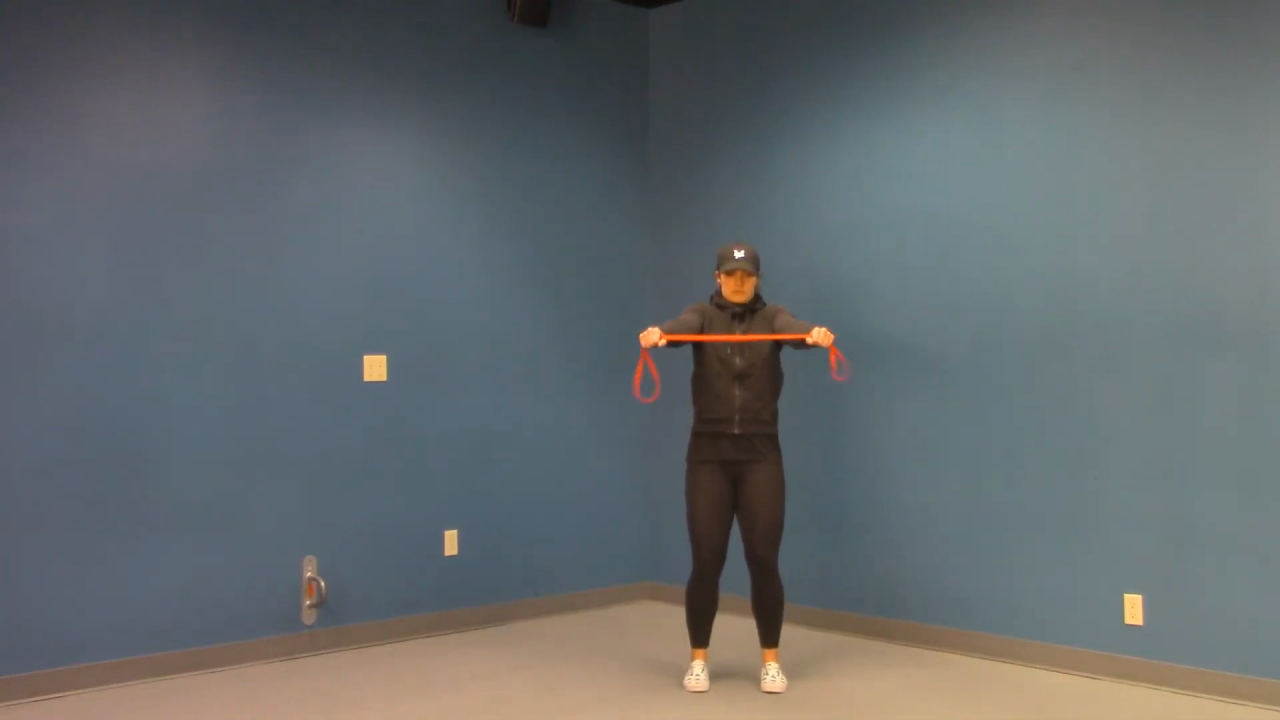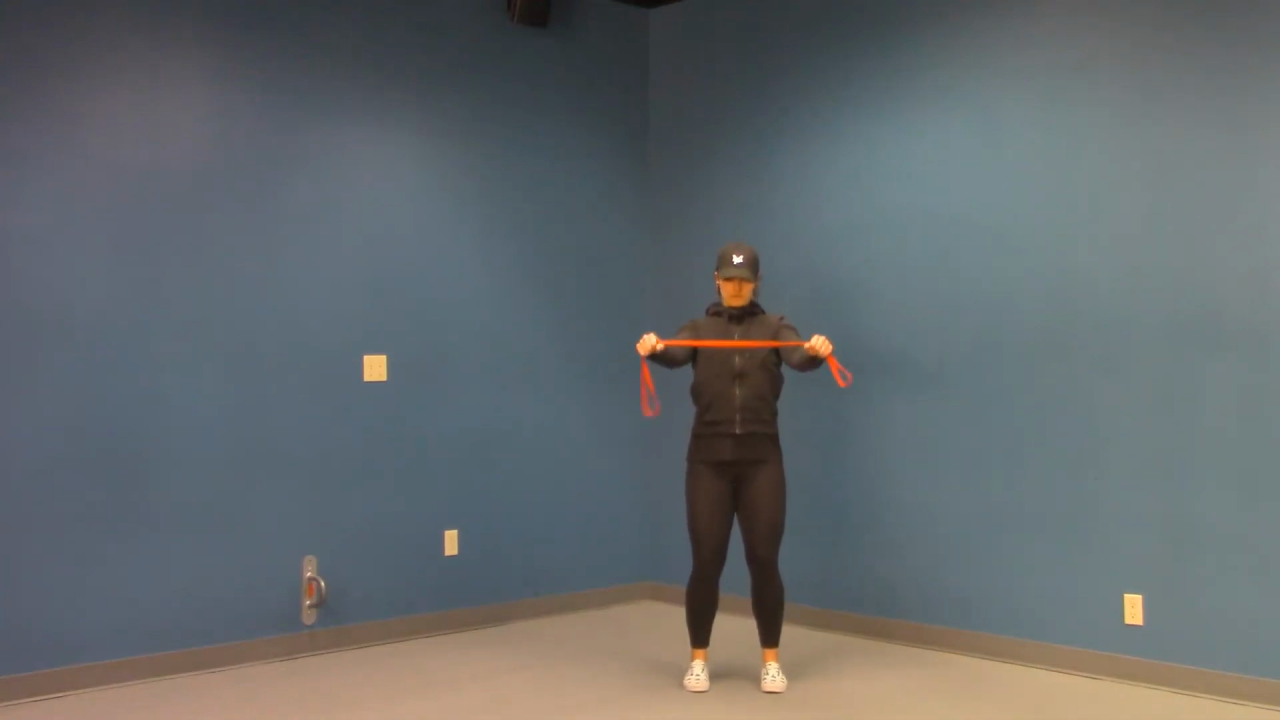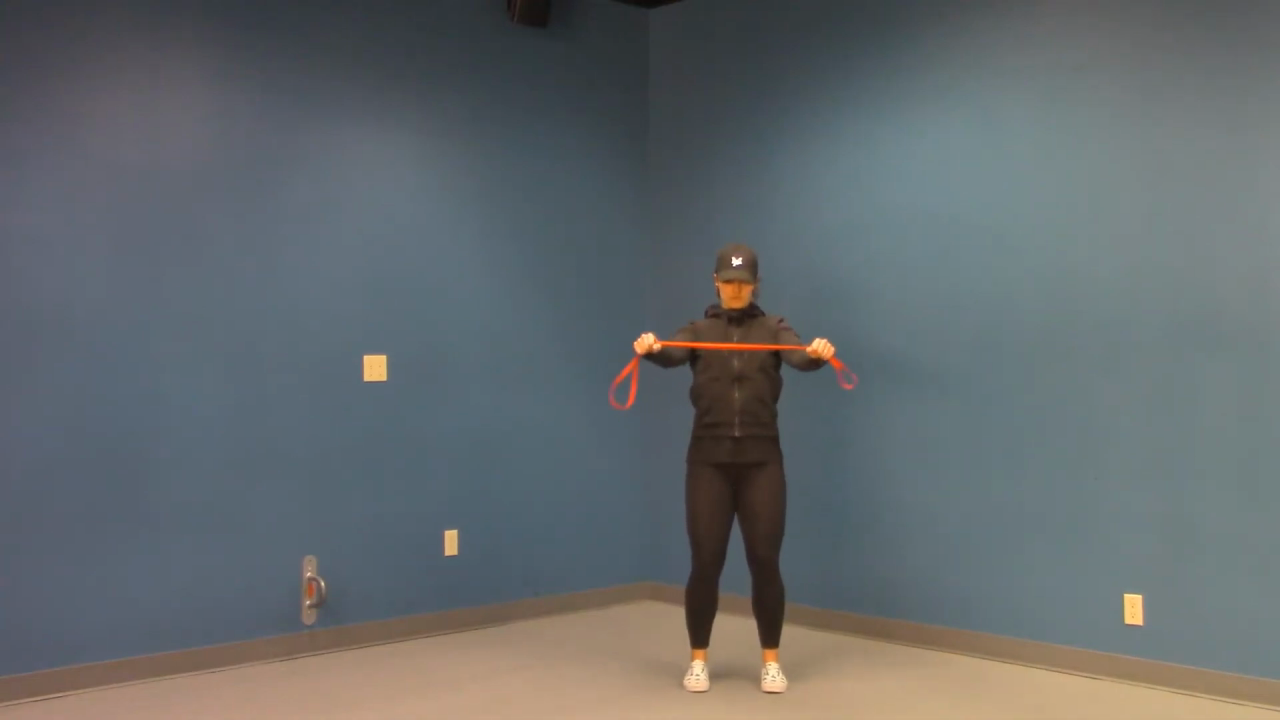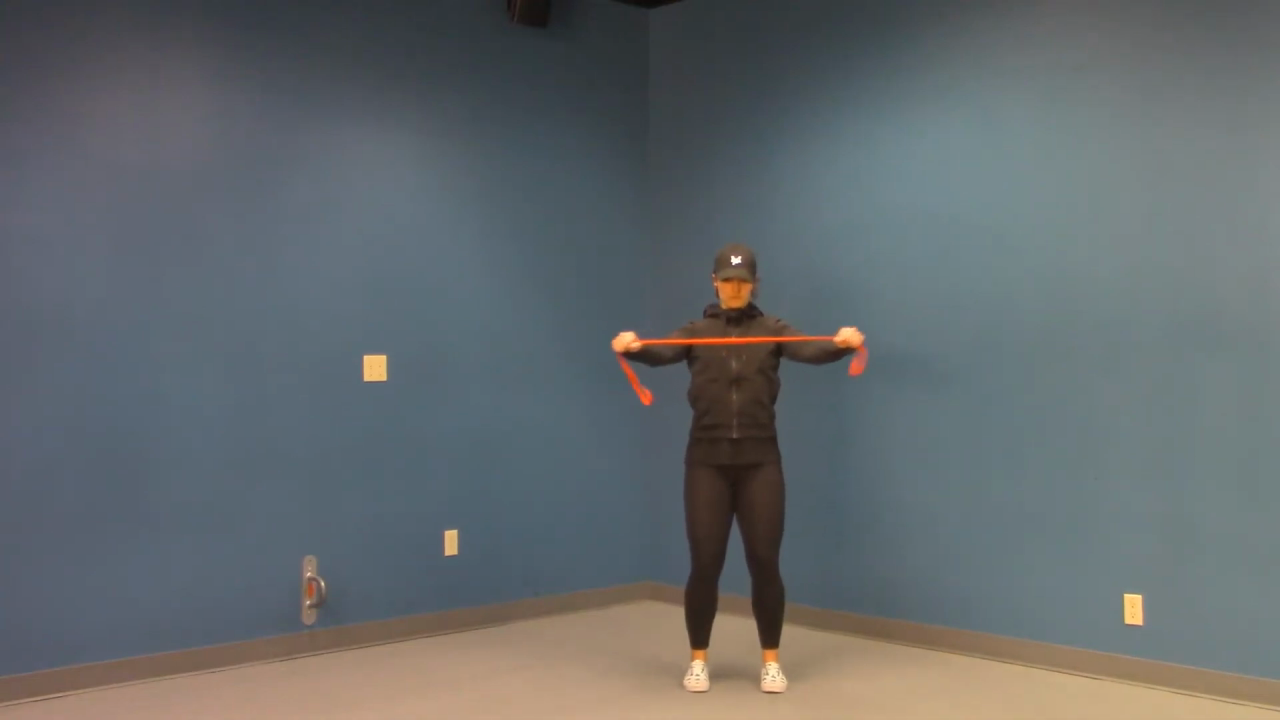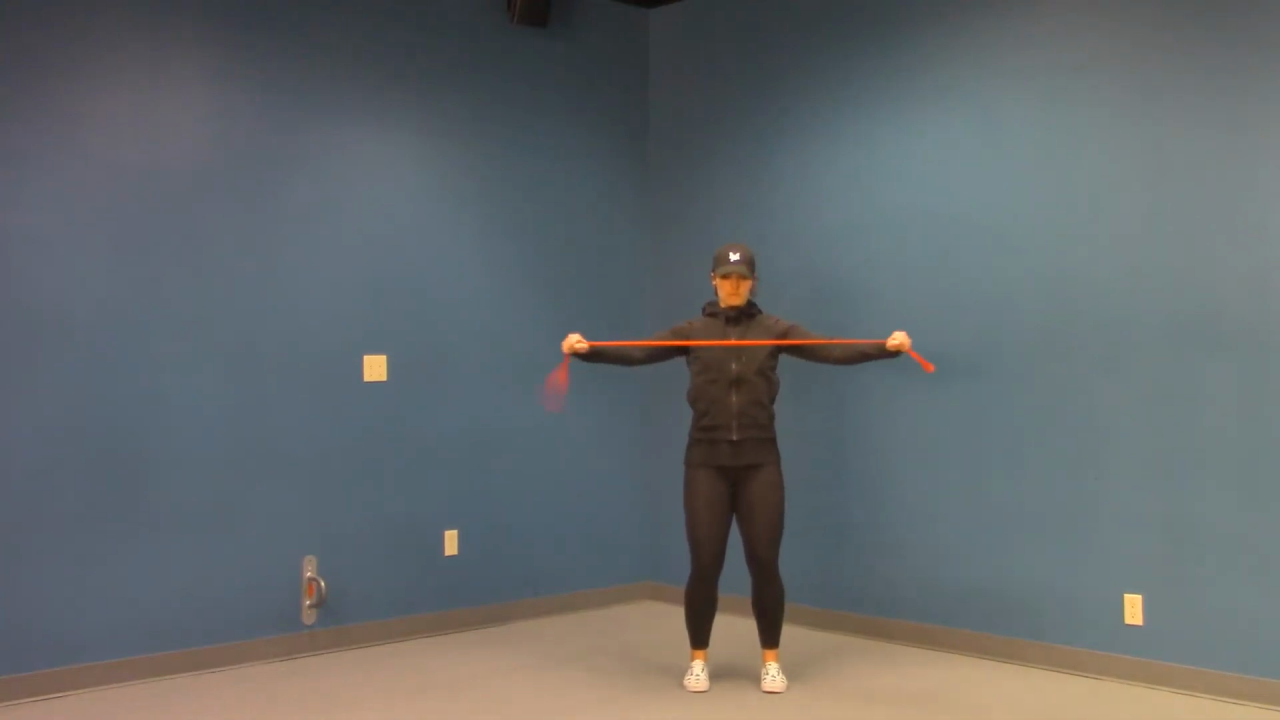
dt=0.3s
person 1, frame 1
left shoulder: (773, 316)
right shoulder: (701, 316)
left elbow: (795, 334)
right elbow: (679, 330)
left wrist: (816, 336)
right wrist: (656, 335)
left hip: (760, 456)
right hip: (708, 456)
left knee: (763, 561)
right knee: (706, 561)
left ankle: (770, 660)
right ankle: (698, 659)
person 1, frame 2
left shoulder: (774, 326)
right shoulder: (700, 327)
left elbow: (797, 357)
right elbow: (676, 354)
left wrist: (816, 351)
right wrist: (653, 349)
left hip: (761, 457)
right hip: (709, 457)
left knee: (764, 561)
right knee: (706, 562)
left ankle: (771, 660)
right ankle: (698, 659)
person 1, frame 3
left shoulder: (773, 328)
right shoulder: (698, 330)
left elbow: (797, 356)
right elbow: (672, 355)
left wrist: (819, 354)
right wrist: (649, 349)
left hip: (761, 459)
right hip: (709, 459)
left knee: (765, 562)
right knee: (706, 563)
left ankle: (771, 660)
right ankle: (699, 659)
person 1, frame 4
left shoulder: (772, 329)
right shoulder: (696, 331)
left elbow: (808, 350)
right elbow: (663, 353)
left wrist: (840, 344)
right wrist: (633, 348)
left hip: (759, 460)
right hip: (707, 460)
left knee: (764, 563)
right knee: (705, 564)
left ankle: (770, 660)
right ankle: (698, 659)
person 1, frame 5
left shoulder: (773, 329)
right shoulder: (693, 331)
left elbow: (830, 351)
right elbow: (639, 352)
left wrist: (886, 348)
right wrist: (586, 350)
left hip: (759, 460)
right hip: (706, 461)
left knee: (764, 563)
right knee: (704, 564)
left ankle: (770, 660)
right ankle: (698, 659)
